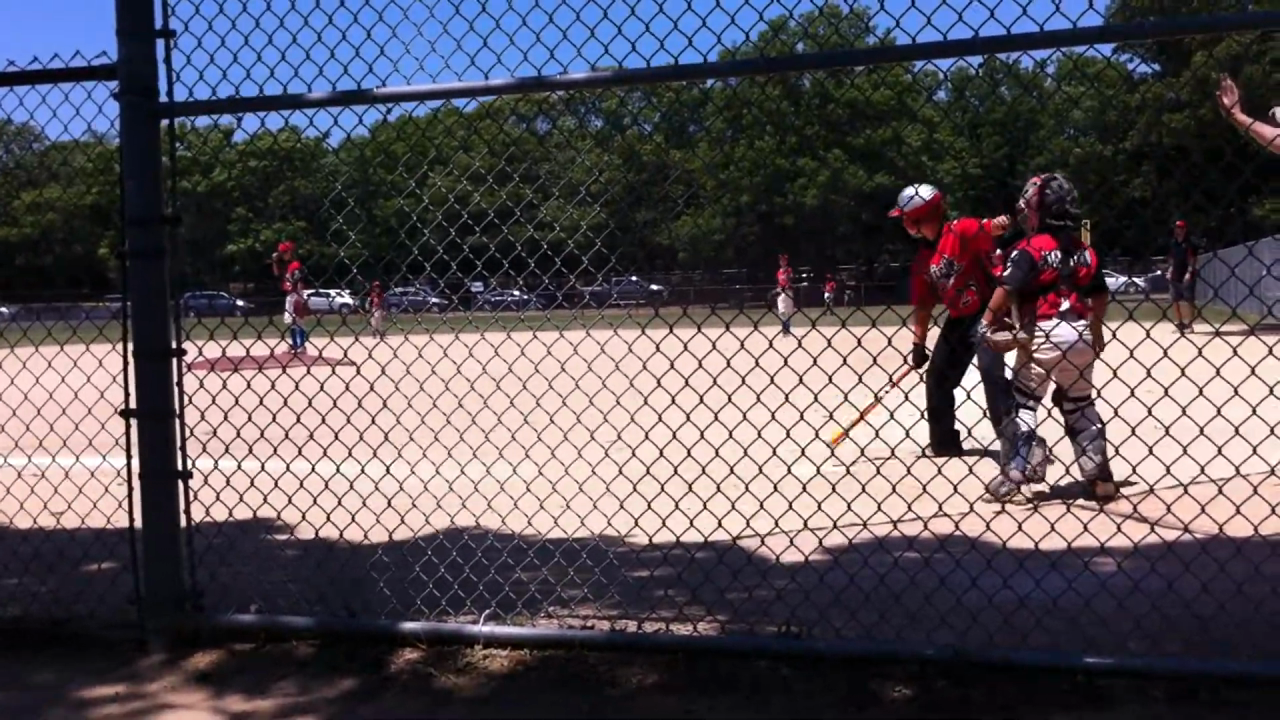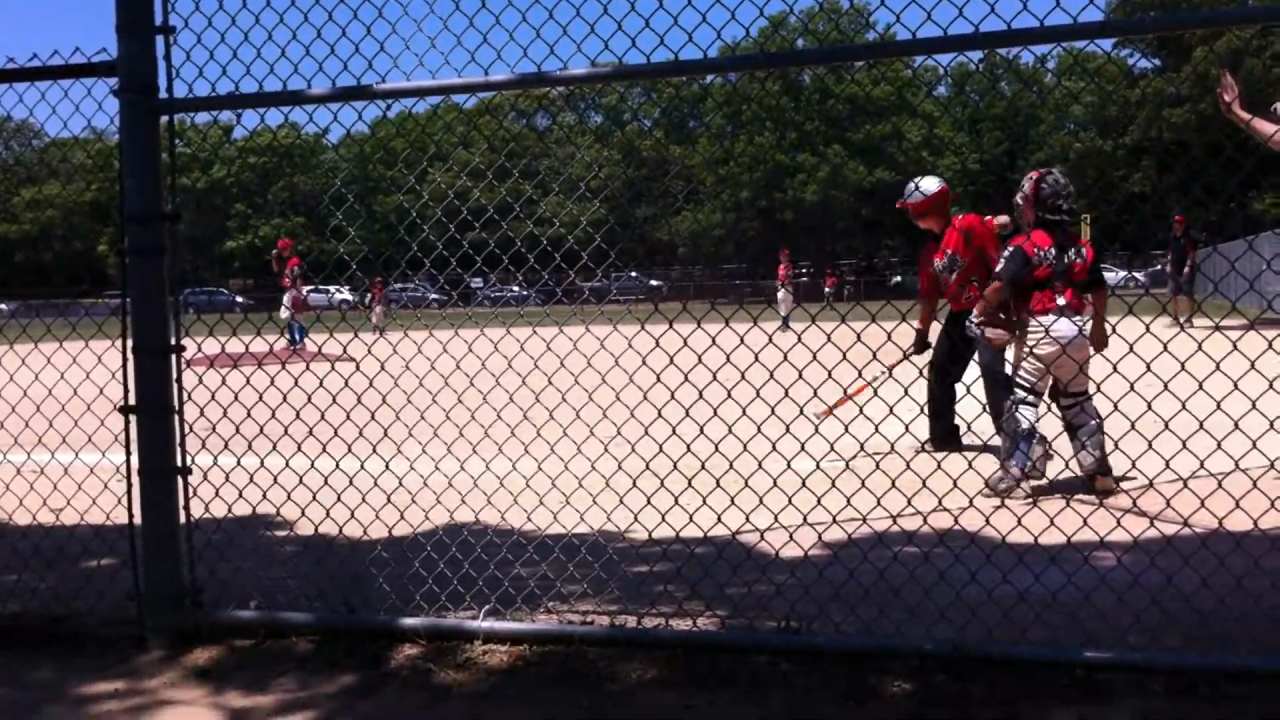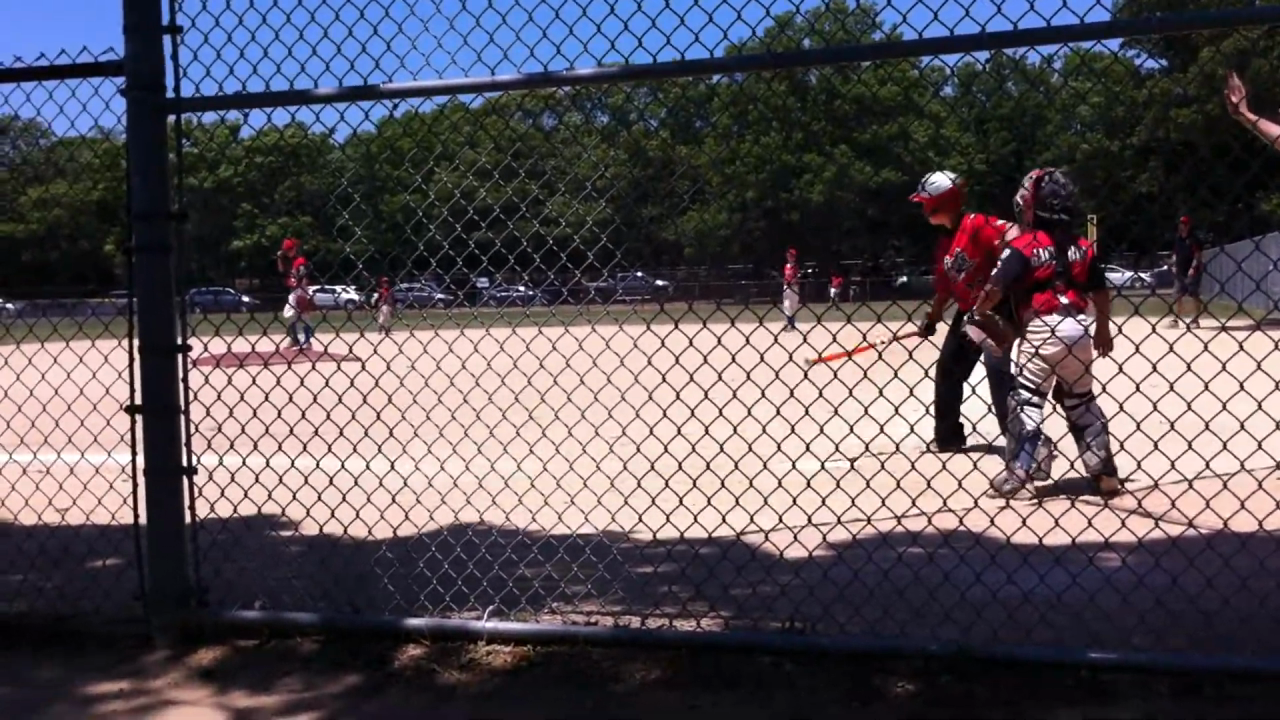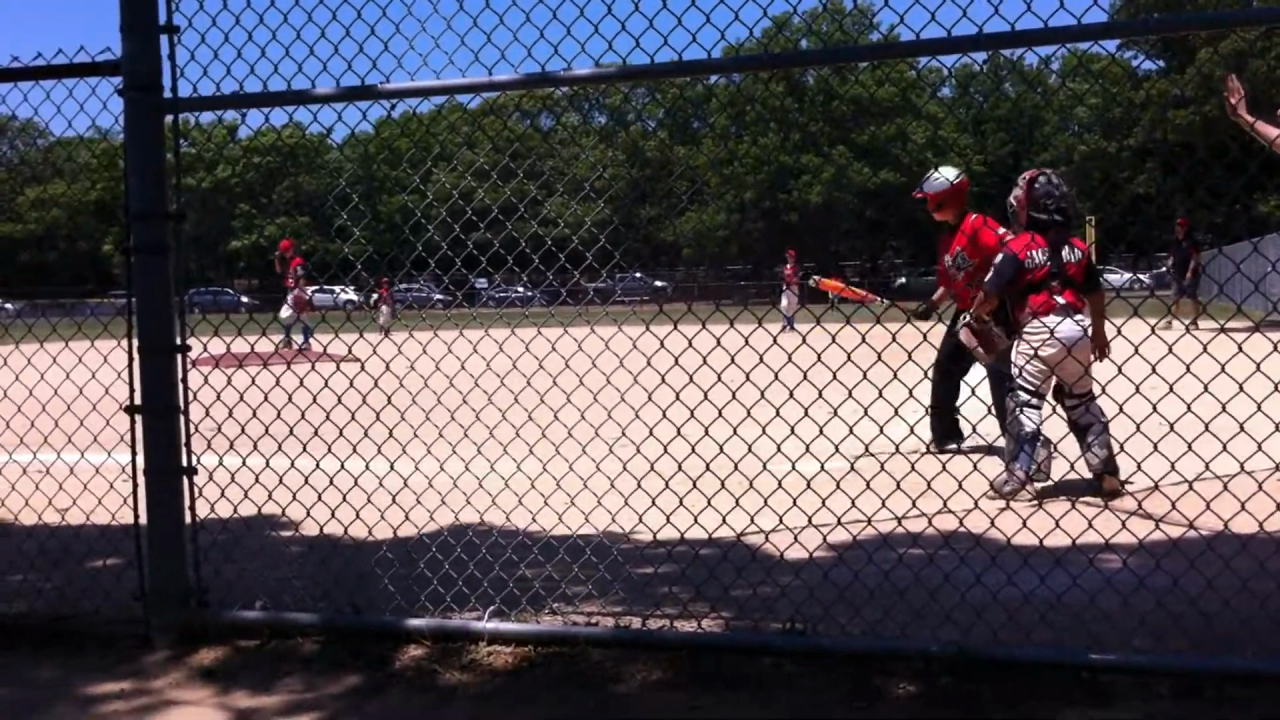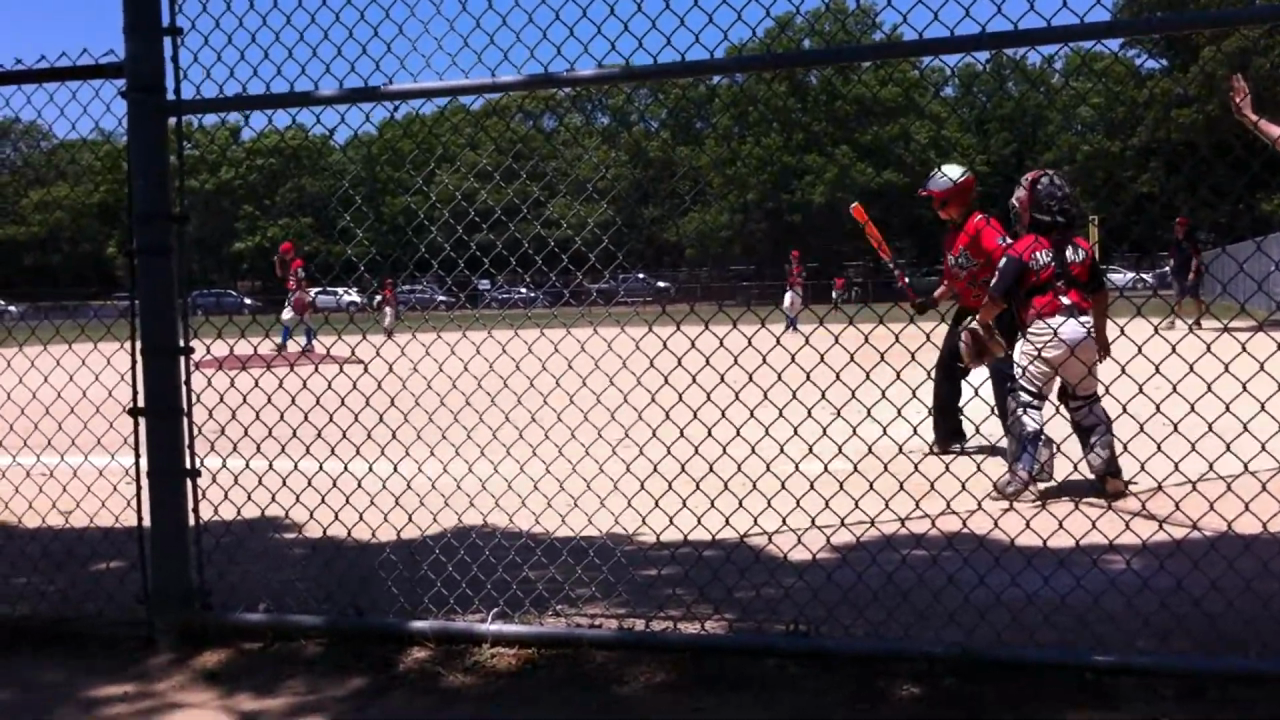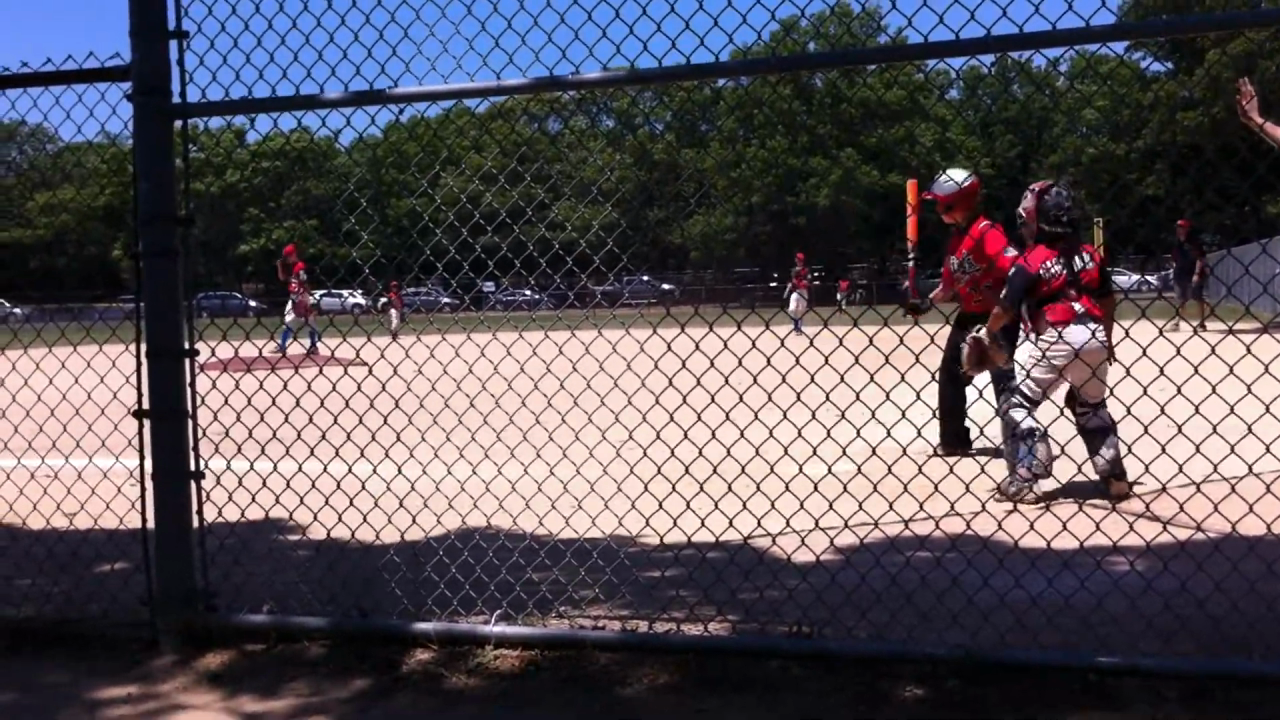
dt=0.1s
person 1, frame 1
left shoulder: (1030, 249)
right shoulder: (1085, 251)
left elbow: (1007, 290)
right elbow: (1099, 296)
left wrist: (989, 320)
right wrist: (1096, 329)
left hip: (1041, 336)
right hip: (1078, 334)
left knee: (1023, 406)
right knee: (1081, 407)
left ankle: (1013, 479)
right ankle: (1100, 479)
person 1, frame 2
left shoulder: (1024, 245)
right shoulder: (1082, 247)
left elbow: (1000, 285)
right elbow: (1099, 291)
left wrist: (980, 313)
right wrist: (1098, 325)
left hip: (1038, 332)
right hip: (1076, 329)
left knee: (1022, 402)
right knee: (1078, 402)
left ankle: (1013, 475)
right ankle: (1099, 473)
person 1, frame 3
left shoulder: (1024, 246)
right shoulder: (1083, 246)
left elbow: (996, 287)
right elbow: (1100, 292)
left wrist: (978, 311)
right wrist: (1103, 328)
left hip: (1041, 332)
right hip: (1079, 329)
left knee: (1026, 403)
right knee: (1082, 402)
left ankle: (1019, 475)
right ankle: (1105, 474)
person 1, frame 4
left shoulder: (1018, 248)
right shoulder: (1078, 247)
left elbow: (991, 292)
right elbow: (1095, 293)
left wrist: (974, 316)
right wrist: (1098, 330)
left hip: (1038, 334)
right hip: (1077, 330)
left knee: (1025, 404)
right knee: (1082, 402)
left ankle: (1019, 477)
right ankle: (1106, 473)
person 1, frame 5
left shoulder: (1021, 251)
right shoulder: (1081, 246)
left elbow: (997, 298)
right elbow: (1100, 295)
left wrist: (981, 322)
right wrist: (1100, 333)
left hip: (1043, 333)
right hip: (1083, 331)
left knee: (1024, 405)
right knee: (1086, 404)
left ankle: (1021, 479)
right ankle: (1110, 475)
person 1, frame 6
left shoulder: (1030, 261)
right shoulder: (1090, 254)
left elbow: (1007, 308)
right elbow: (1108, 300)
left wrist: (989, 332)
right wrist: (1106, 338)
left hip: (1054, 340)
right hip: (1093, 337)
left knee: (1018, 405)
right knee: (1092, 408)
left ankle: (1023, 480)
right ankle: (1114, 477)
person 2, frame 1
left shoulder: (962, 231)
right shoulder: (922, 257)
left elbow: (998, 226)
right elbow: (923, 303)
left wrist: (1008, 223)
right wrist: (919, 345)
right hip: (958, 320)
left knee: (992, 372)
right knee: (938, 377)
right ankle: (944, 442)
person 2, frame 2
left shoulder: (966, 226)
right shoulder: (929, 249)
left elbow: (1000, 224)
right elbow: (929, 295)
right wrist: (922, 332)
right hip: (959, 315)
left knee: (992, 368)
right knee: (939, 372)
right ankle: (944, 437)
person 2, frame 3
left shoulder: (977, 225)
right shoulder: (944, 241)
left elbow: (1012, 234)
right wrist: (933, 316)
right hip: (967, 313)
left knee: (997, 369)
right knee: (946, 372)
right ankle: (948, 437)
person 2, frame 4
left shoulder: (977, 226)
right shoulder: (947, 236)
left elbow: (1010, 243)
right wrist: (932, 304)
left hip: (995, 309)
right hip: (965, 312)
left knee: (997, 369)
right knee: (943, 371)
right ankle: (945, 436)
person 2, frame 5
left shoulder: (982, 225)
right shoulder: (952, 233)
right wrist: (932, 299)
left hip: (996, 312)
right hip: (966, 313)
left knee: (1000, 370)
right knee: (946, 372)
right ankle: (948, 436)
person 2, frame 6
left shoulder: (987, 231)
right shoulder: (955, 237)
left elbow: (1014, 269)
right wrist: (929, 302)
right hip: (968, 317)
left knee: (1001, 374)
right knee: (949, 376)
right ankle: (954, 440)
